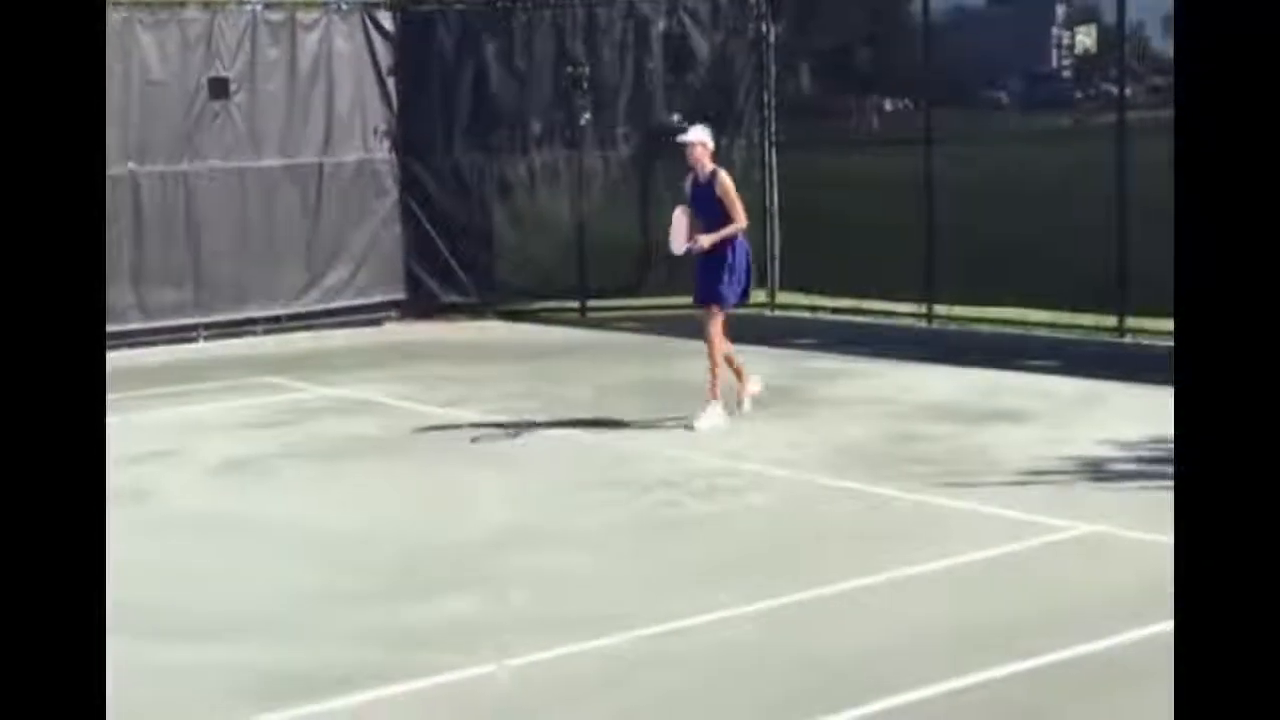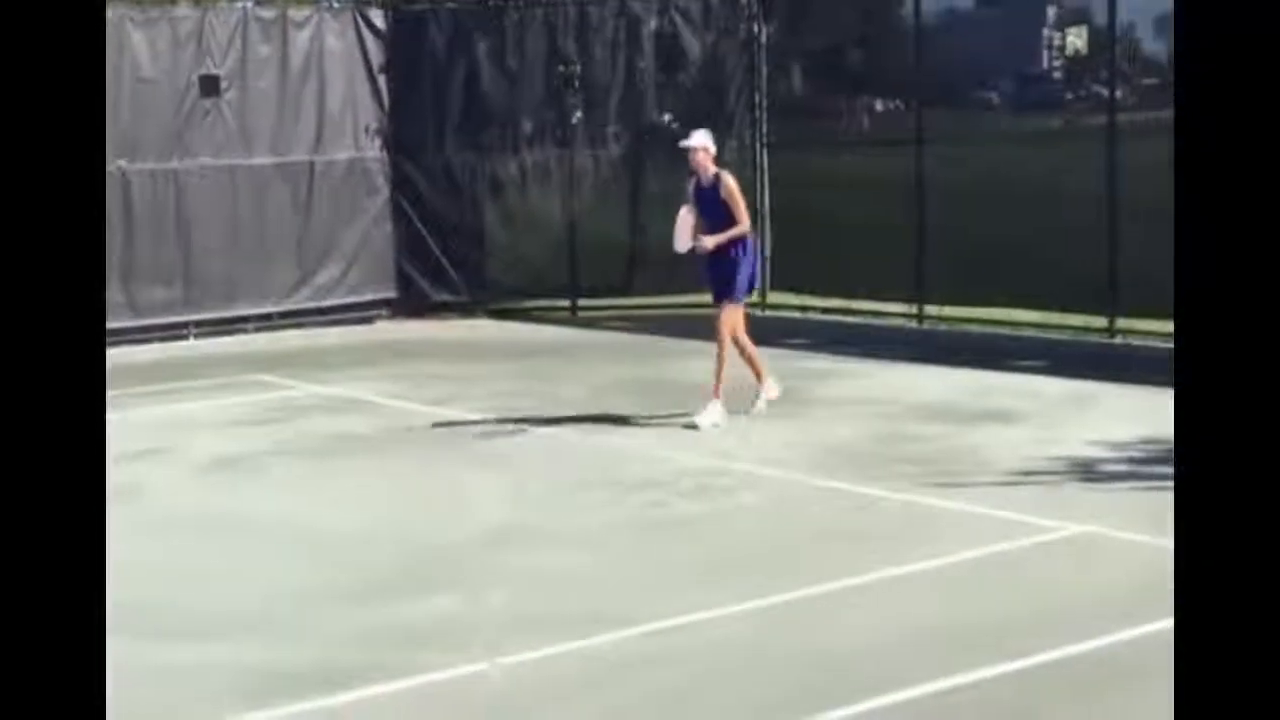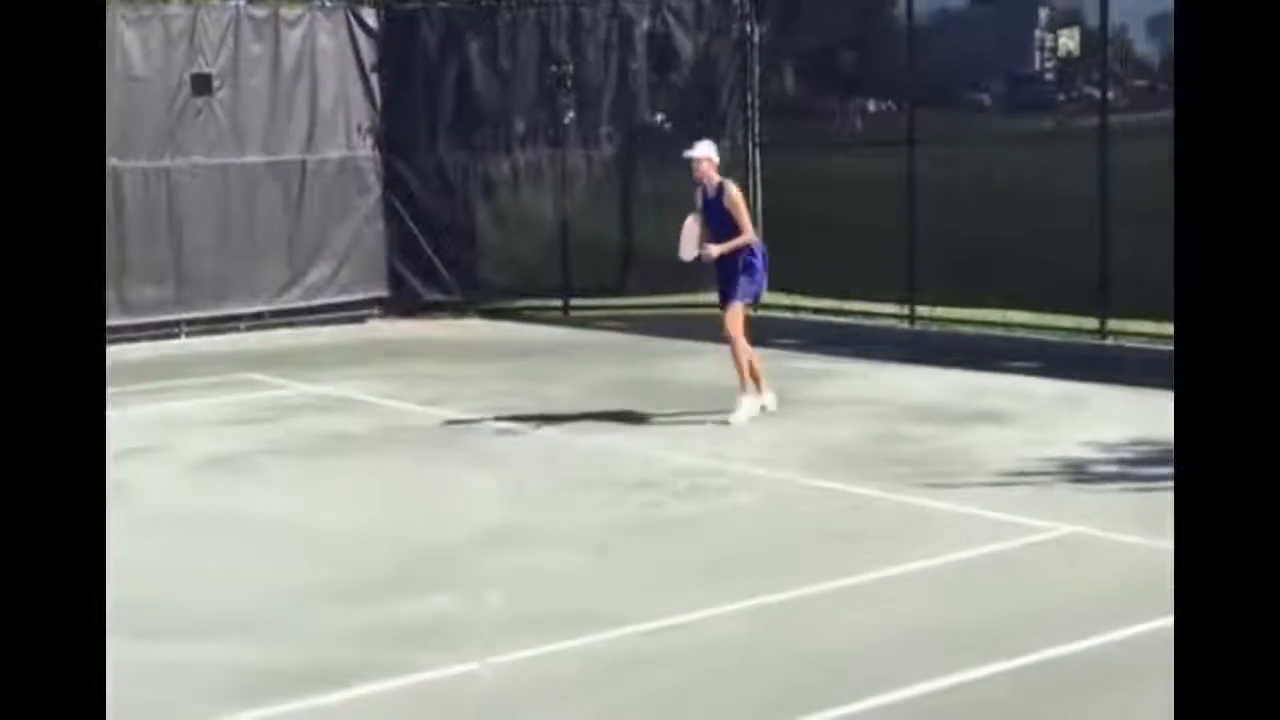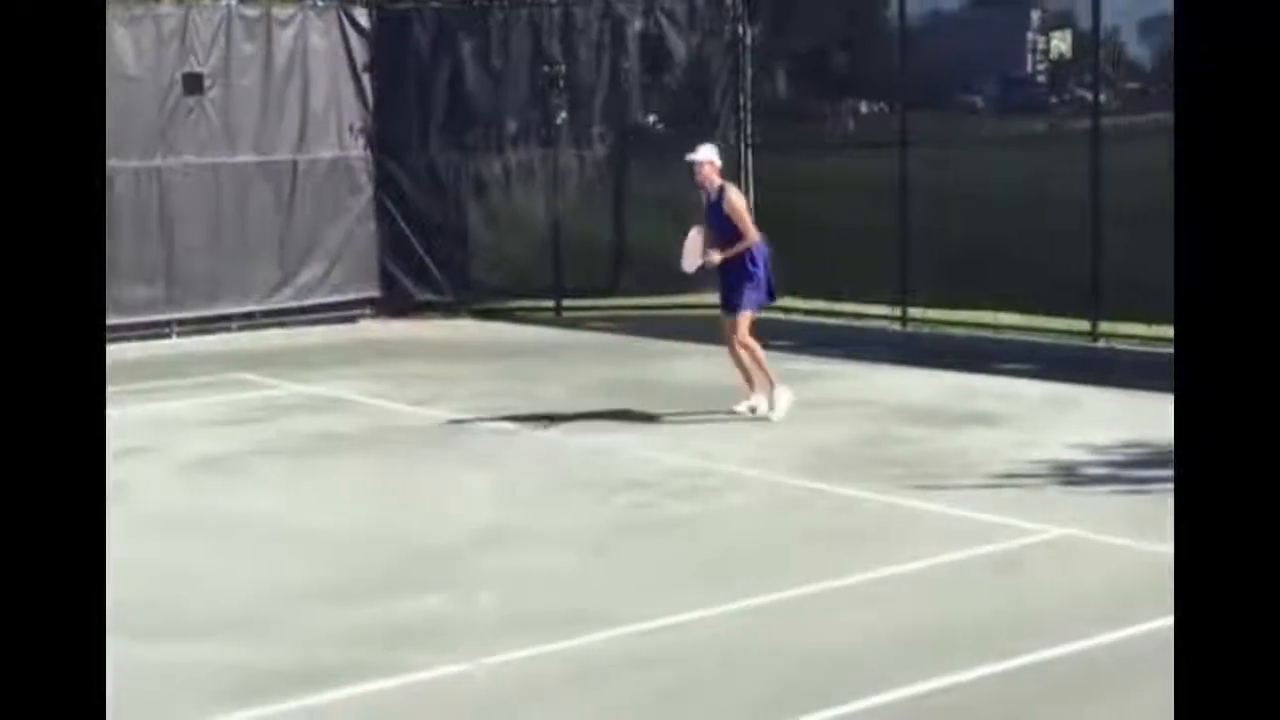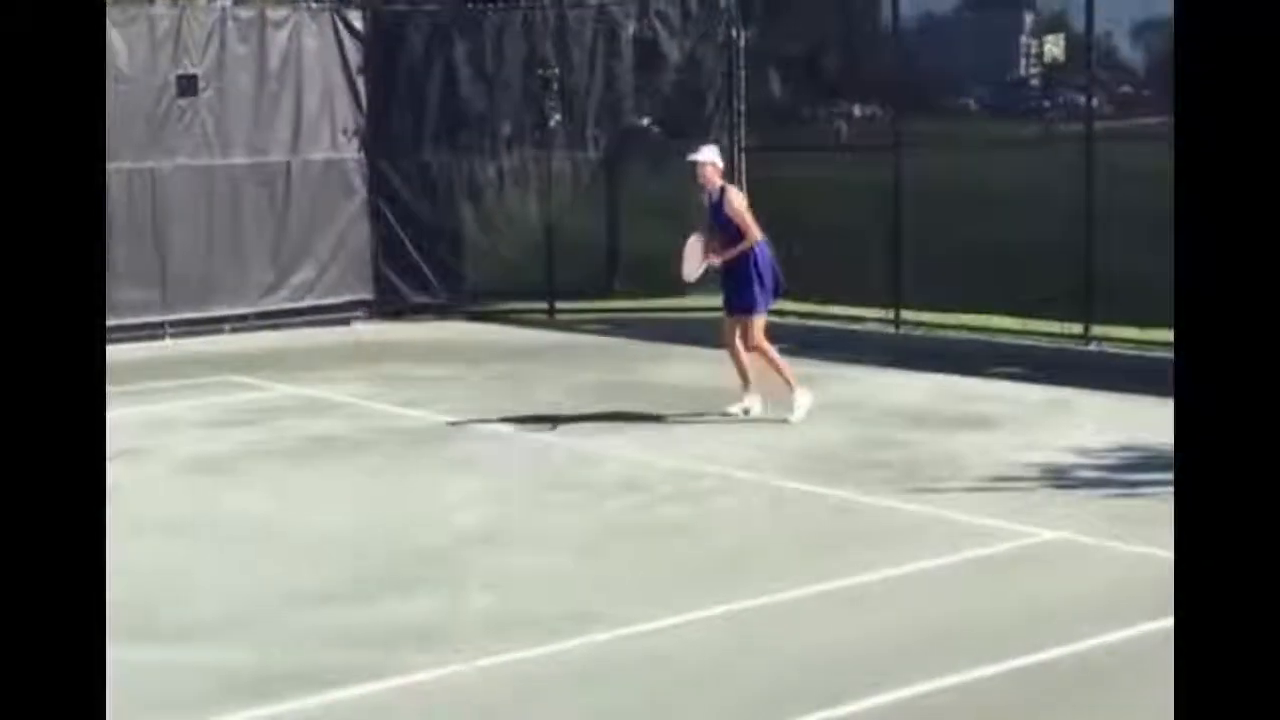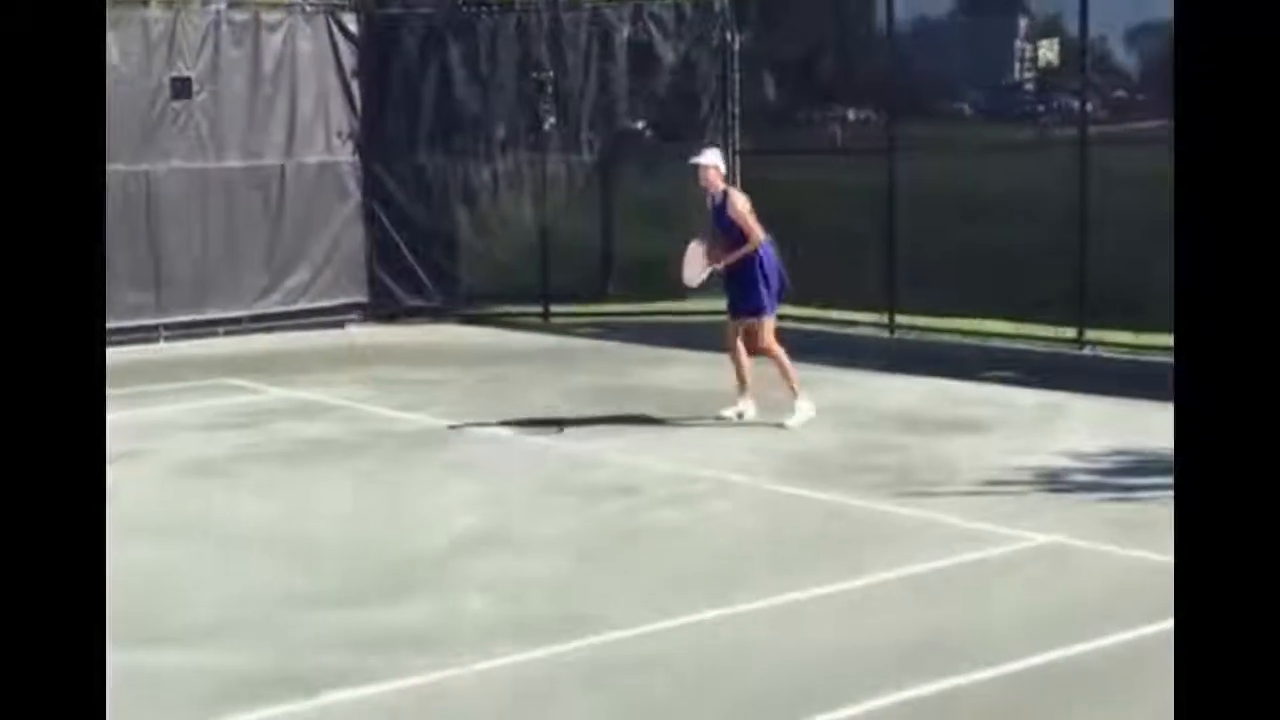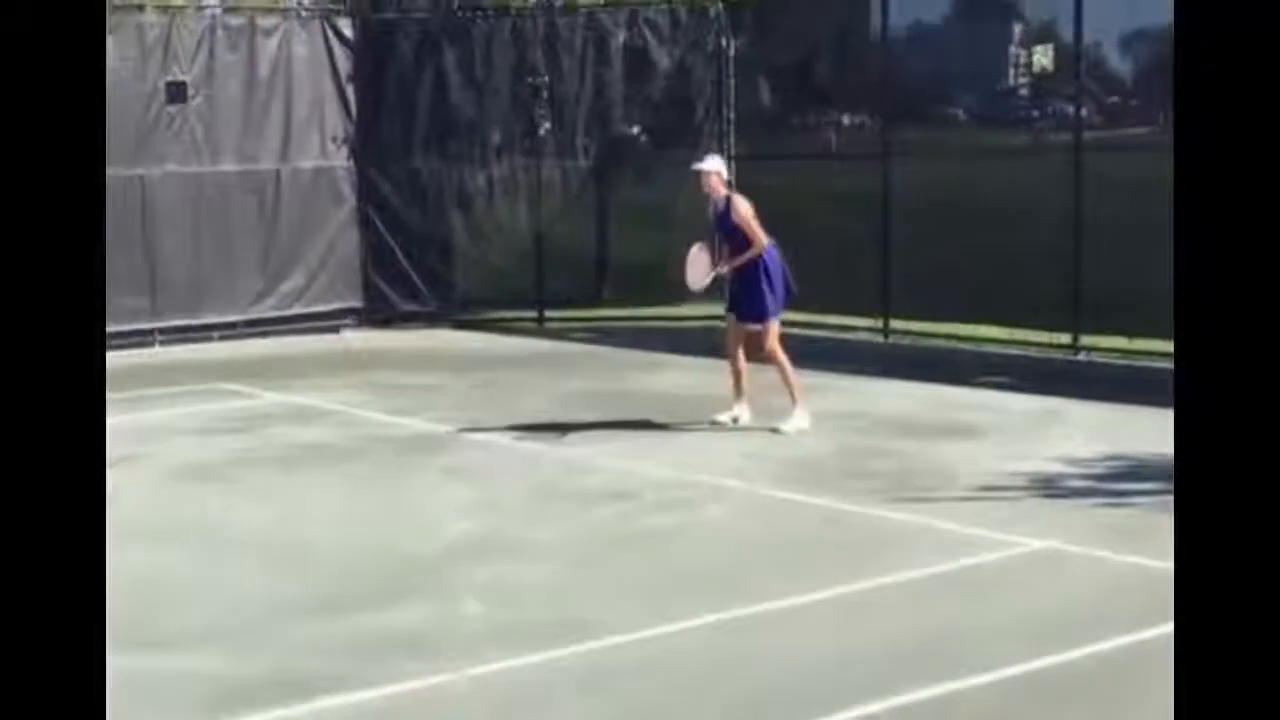
dt=0.1s
person 1, frame 1
left shoulder: (721, 179)
right shoulder: (691, 181)
left elbow: (741, 222)
left wrist: (710, 239)
right wrist: (693, 239)
left hip: (729, 258)
right hip: (708, 259)
left knee: (712, 334)
right knee: (714, 334)
left ankle: (715, 407)
right ankle: (746, 380)
person 1, frame 2
left shoulder: (726, 182)
right shoulder: (693, 185)
left elbow: (745, 224)
left wrist: (715, 240)
right wrist: (699, 239)
left hip: (738, 255)
right hip: (717, 257)
left knee: (724, 329)
right knee: (735, 332)
left ankle: (716, 403)
right ankle: (765, 383)
person 1, frame 3
left shoulder: (729, 192)
right shoulder: (700, 193)
left elbow: (750, 234)
left wrist: (720, 249)
right wrist: (704, 247)
left hip: (746, 263)
right hip: (727, 265)
left knee: (730, 324)
right knee: (735, 332)
left ankle: (748, 393)
right ankle: (761, 394)
person 1, frame 4
left shoulder: (730, 196)
right shoulder: (705, 196)
left elbow: (752, 237)
left wrist: (722, 256)
right wrist: (709, 252)
left hip: (750, 265)
right hip: (731, 268)
left knee: (741, 336)
right knee: (730, 336)
left ankle: (778, 390)
right ankle: (758, 396)
person 1, frame 5
left shoulder: (730, 197)
right shoulder: (708, 197)
left elbow: (754, 237)
left wrist: (724, 256)
right wrist: (714, 253)
left hip: (754, 266)
right hip: (736, 269)
left knee: (756, 340)
right knee: (730, 335)
left ankle: (799, 393)
right ankle: (751, 397)
person 1, frame 6
left shoulder: (733, 200)
right shoulder: (712, 200)
left elbow: (757, 239)
left wrist: (727, 259)
right wrist: (719, 258)
left hip: (759, 267)
right hip: (740, 270)
left knee: (764, 342)
right knee: (733, 338)
left ankle: (801, 401)
right ankle: (745, 401)
person 1, frame 7
left shoulder: (737, 204)
right shoulder: (713, 207)
left elbow: (761, 243)
left wrist: (732, 264)
right wrist: (725, 264)
left hip: (764, 272)
right hip: (743, 276)
left knee: (770, 346)
right knee: (733, 341)
left ankle: (799, 411)
right ankle: (740, 406)
